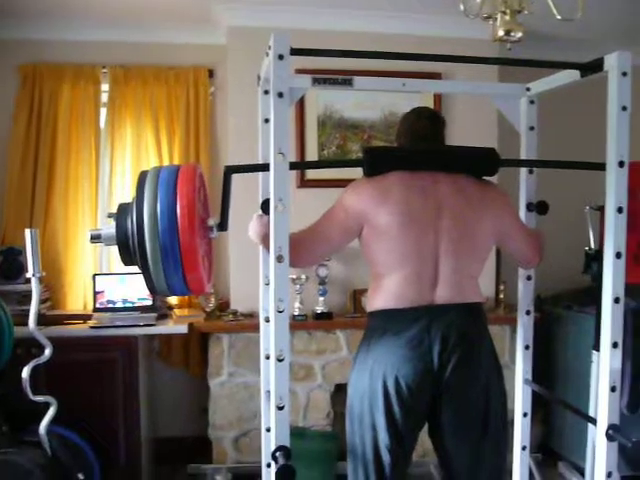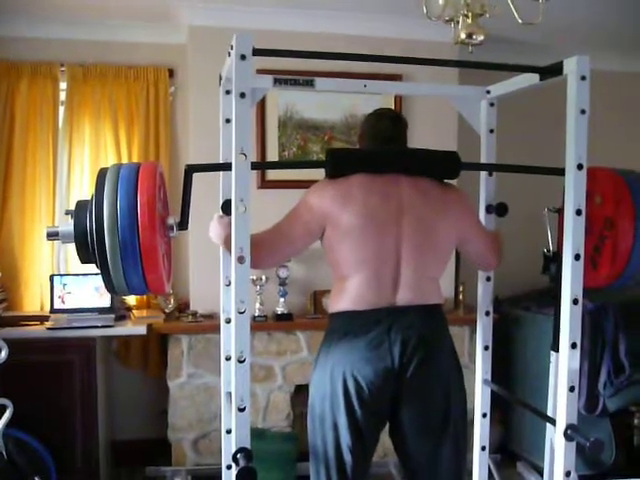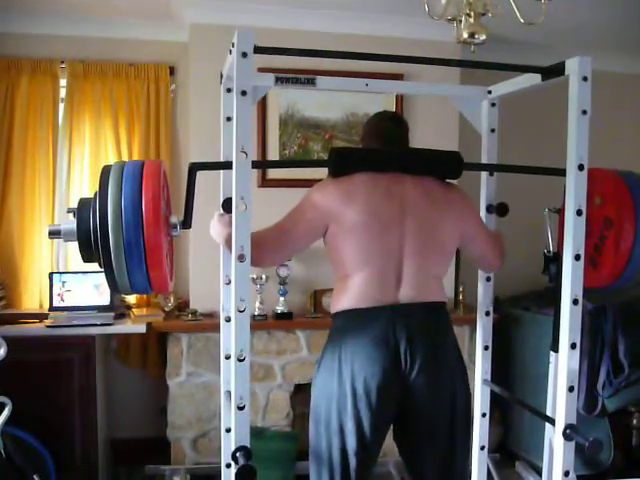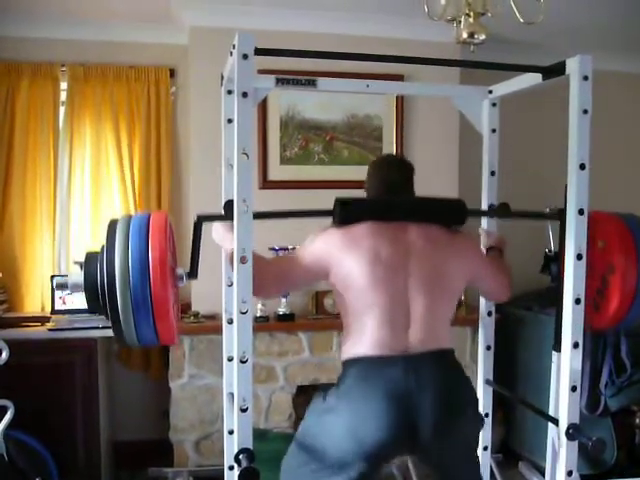
dt=1s
person 1, frame 1
left shoulder: (369, 192)
right shoulder: (487, 195)
left elbow: (300, 252)
right elbow: (531, 256)
left wrist: (261, 234)
right wrist: (536, 226)
left hip: (393, 339)
right hip: (467, 336)
person 1, frame 2
left shoulder: (332, 194)
right shoulder: (448, 197)
left elbow: (263, 253)
right elbow: (490, 258)
left wrist: (224, 235)
right wrist: (495, 226)
left hip: (355, 341)
right hip: (428, 339)
person 1, frame 3
left shoulder: (336, 193)
right shoulder: (450, 197)
left elbow: (264, 251)
right elbow: (493, 259)
left wrist: (224, 233)
right wrist: (495, 228)
left hip: (360, 339)
right hip: (432, 337)
person 1, frame 4
left shoulder: (340, 241)
right shoulder: (456, 244)
left elbow: (261, 282)
right elbow: (501, 290)
left wrist: (229, 239)
right wrist: (494, 250)
left hip: (370, 388)
right hip: (443, 388)
